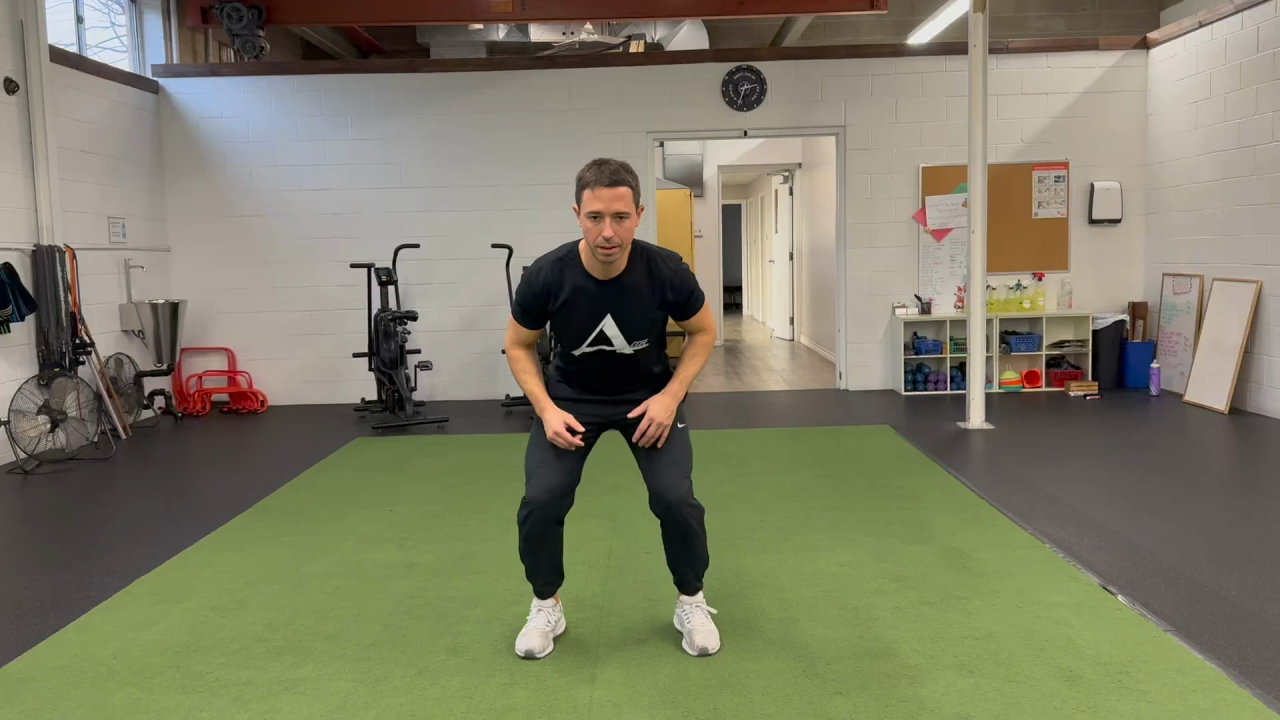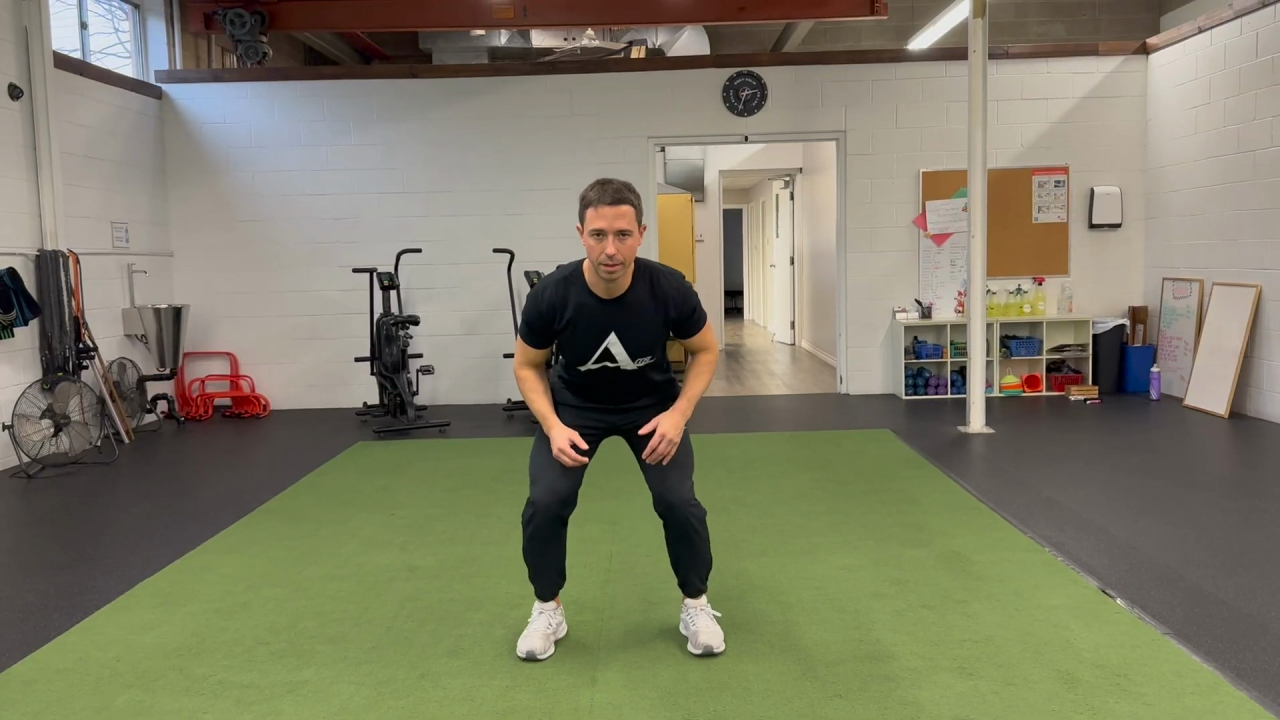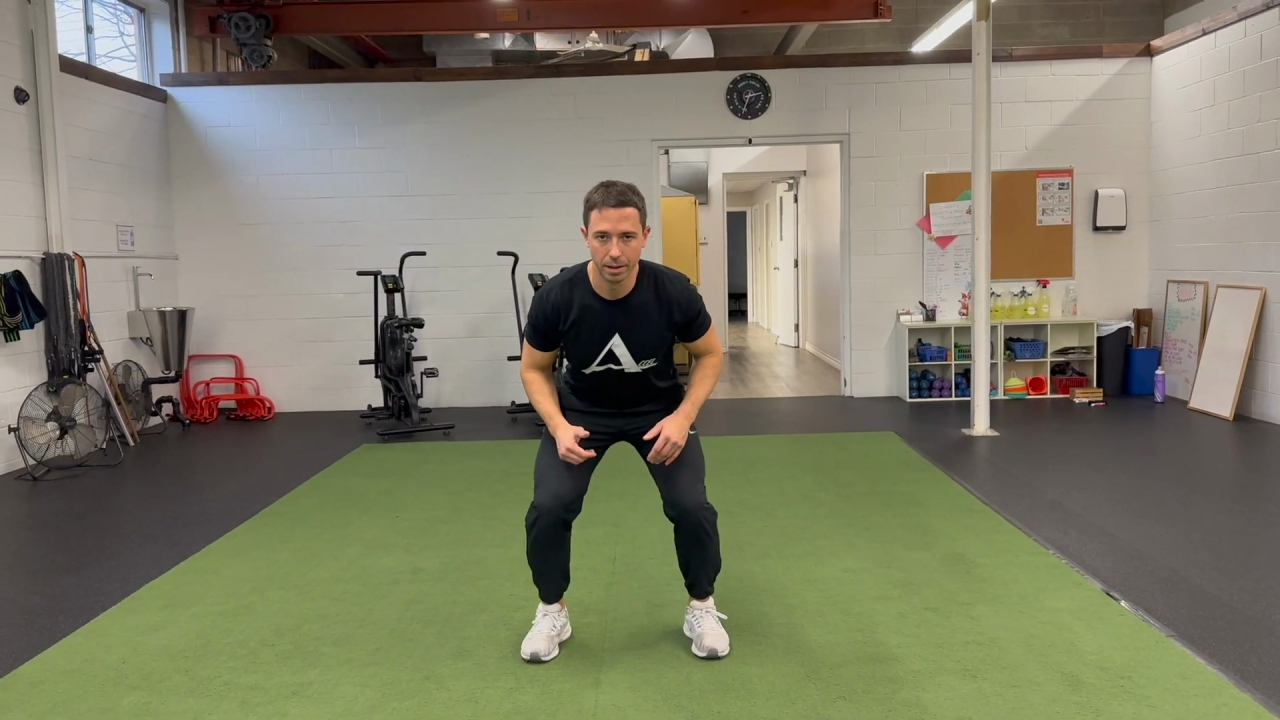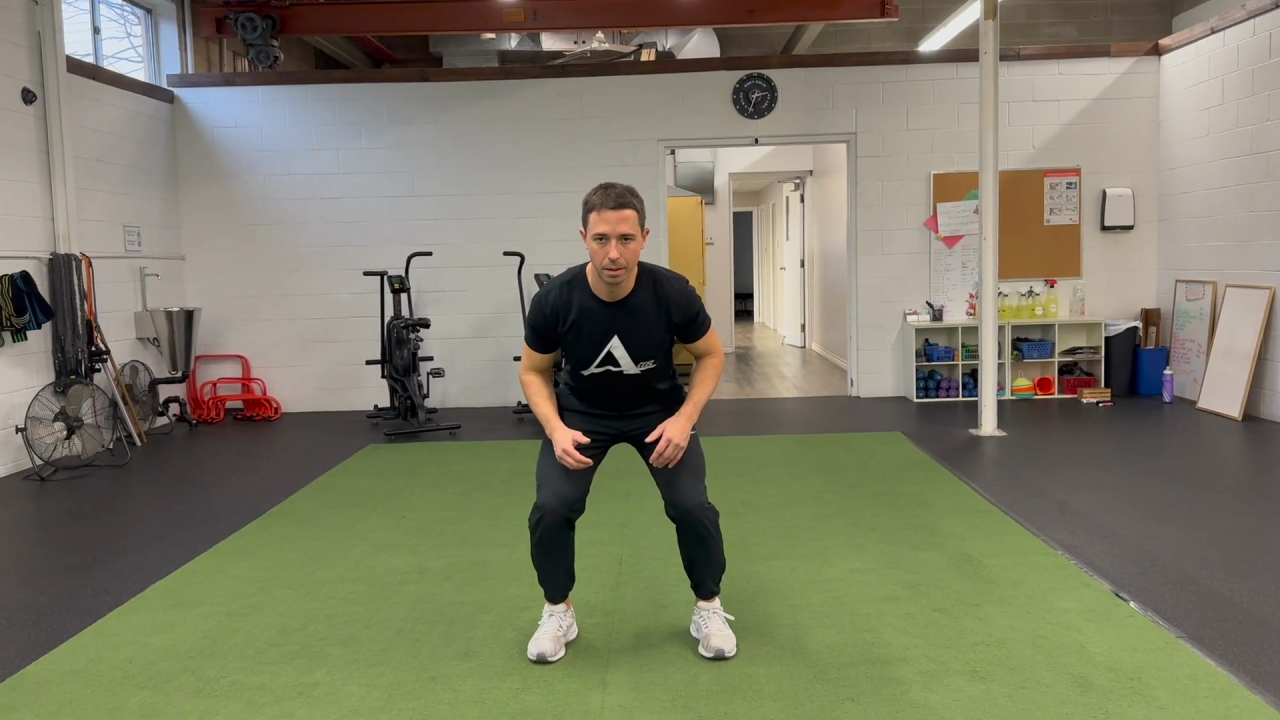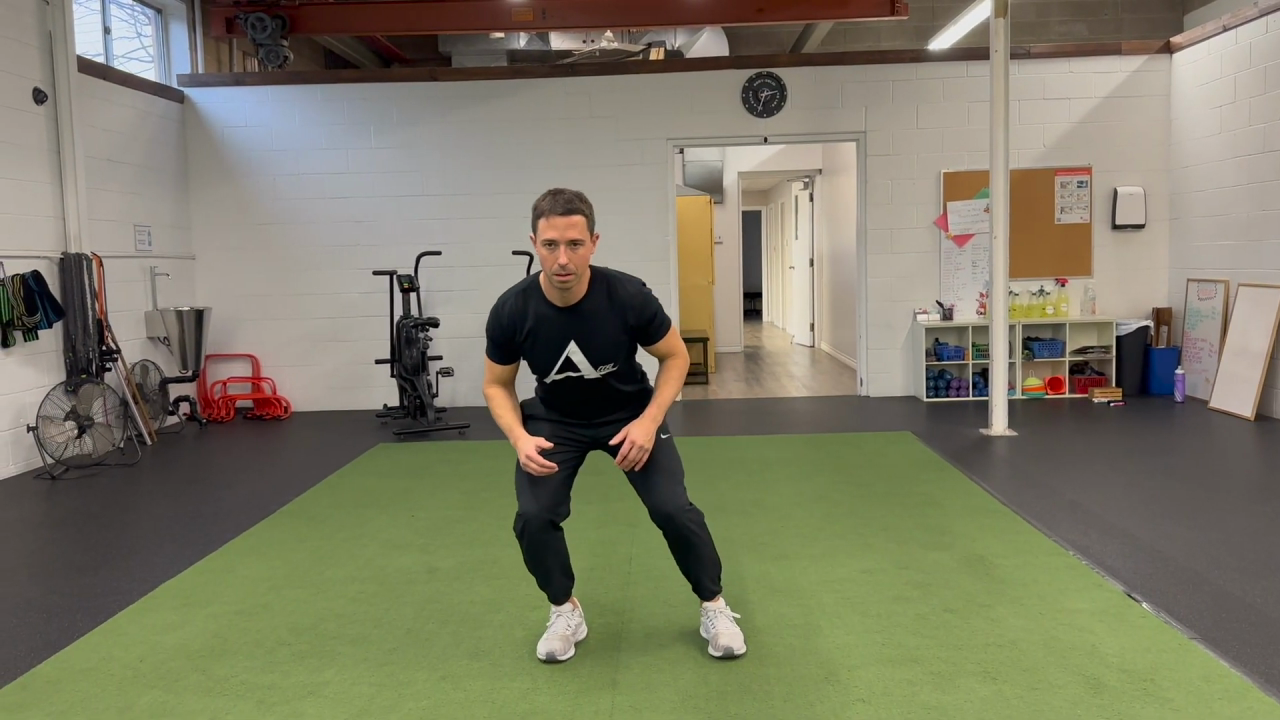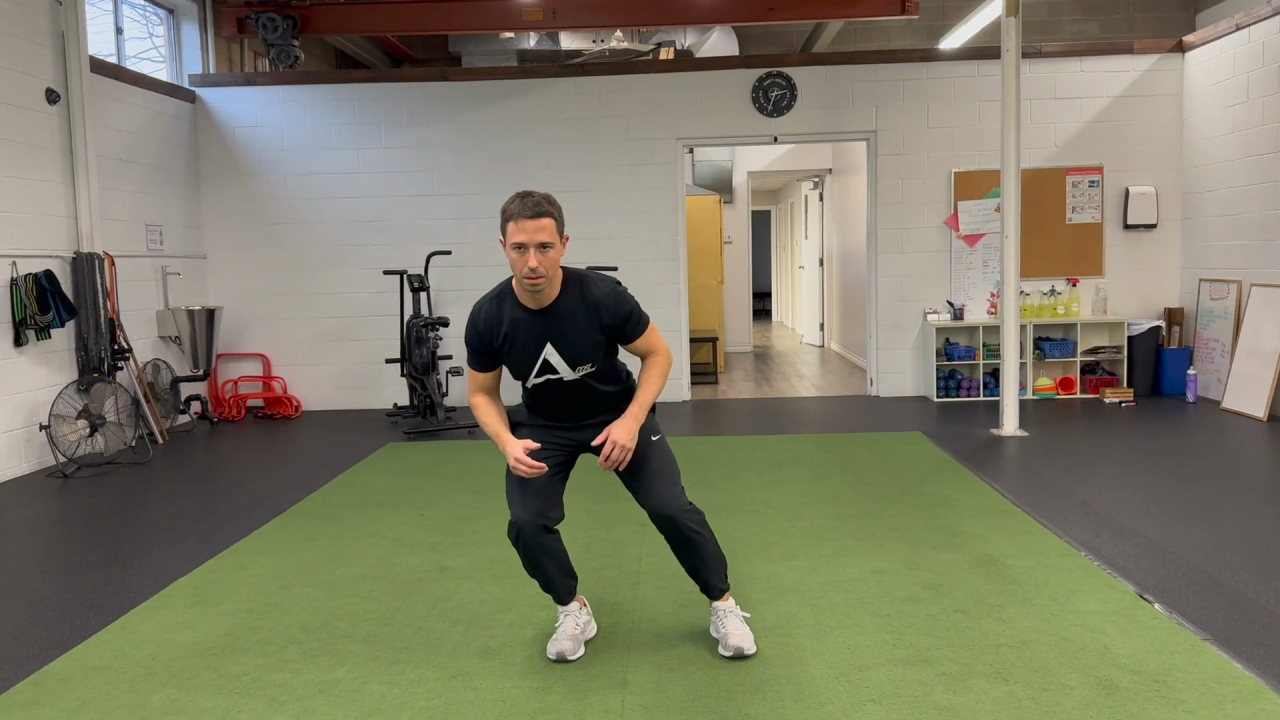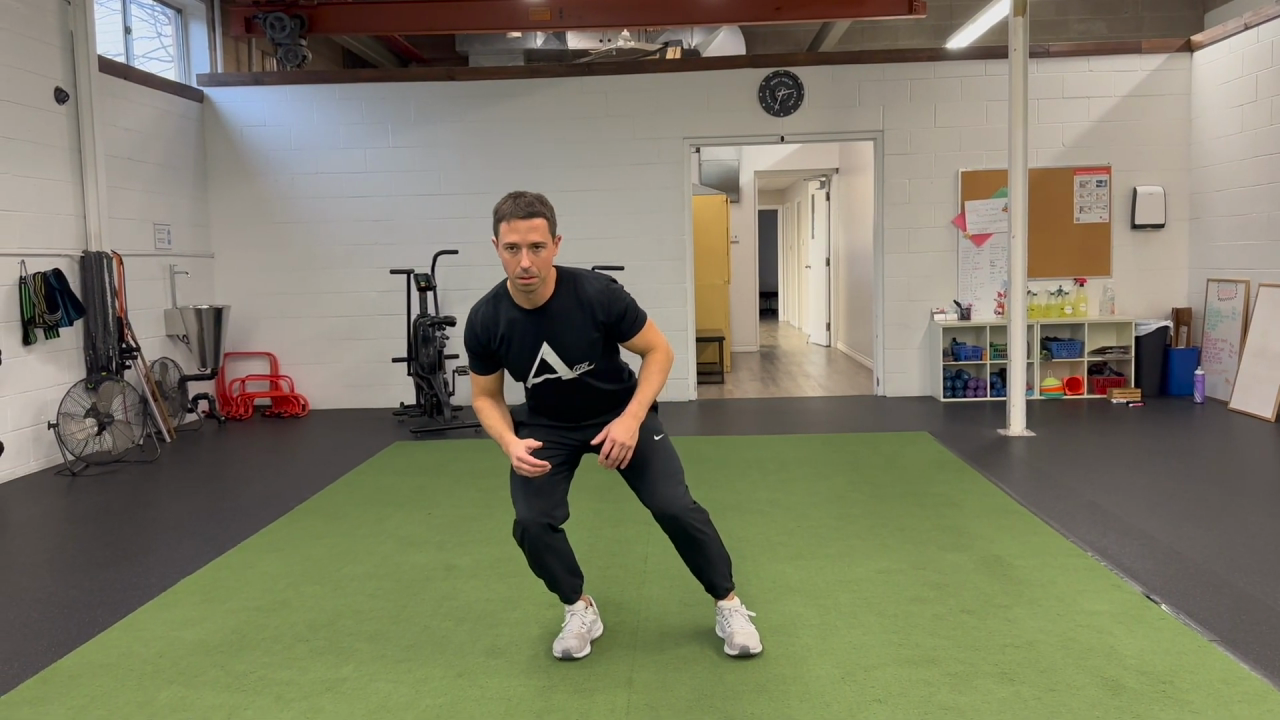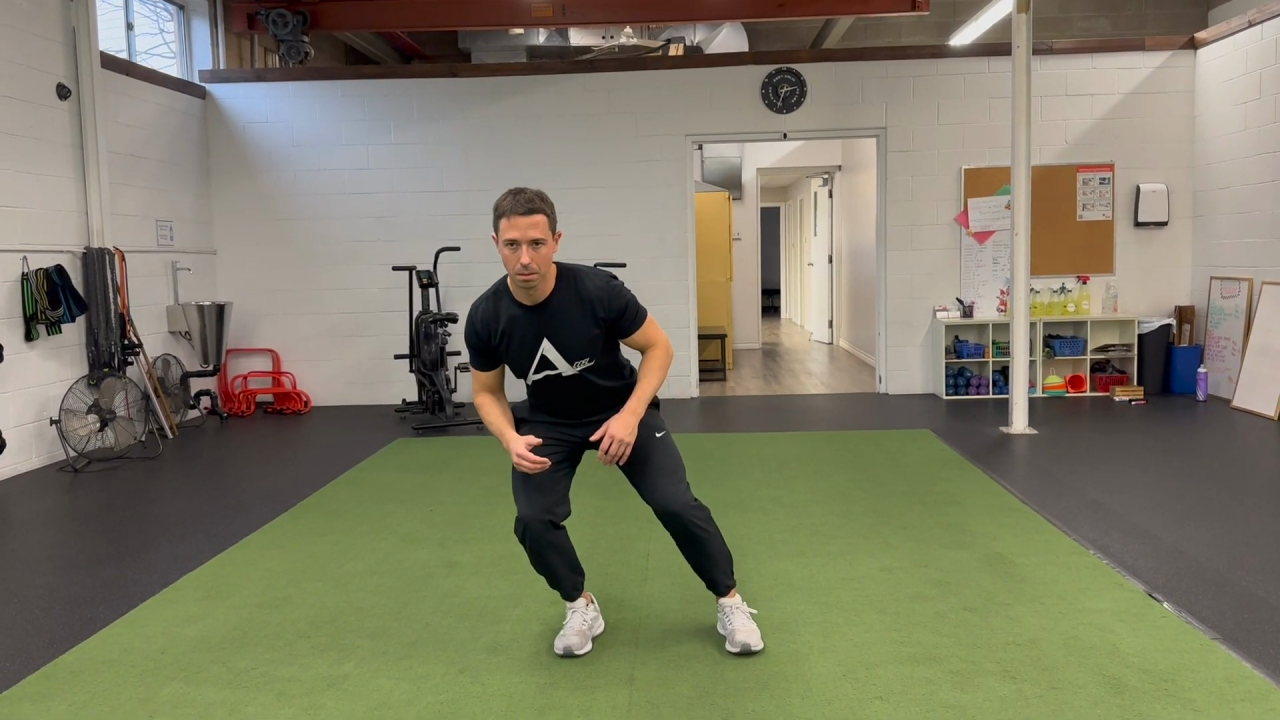
dt=0.7s
person 1, frame 1
left shoulder: (667, 272)
right shoulder: (545, 277)
left elbow: (703, 332)
right elbow: (519, 346)
left wrist: (670, 397)
right wrist: (547, 408)
left hip: (650, 396)
right hip: (571, 398)
left knee: (674, 499)
right knee: (541, 502)
left ankle: (691, 601)
right ankle: (547, 606)
person 1, frame 2
left shoulder: (669, 289)
right shoulder: (551, 296)
left elbow: (706, 350)
right elbow: (528, 366)
left wrist: (679, 413)
right wrist: (553, 427)
left hip: (652, 405)
right hip: (574, 406)
left knee: (678, 502)
right knee: (546, 502)
left ankle: (695, 605)
right ankle: (547, 608)
person 1, frame 3
left shoulder: (674, 292)
right shoulder: (556, 298)
left elbow: (710, 354)
right elbow: (534, 369)
left wrist: (683, 416)
right wrist: (558, 425)
left hip: (659, 409)
right hip: (581, 410)
left knee: (692, 506)
right knee: (549, 508)
left ankle: (701, 607)
right ankle: (551, 611)
person 1, frame 4
left shoulder: (672, 293)
right shoulder: (554, 301)
left elbow: (710, 355)
right elbow: (533, 372)
left wrist: (684, 418)
right wrist: (556, 429)
left hip: (658, 409)
right hip: (581, 411)
left knee: (693, 507)
right knee: (551, 509)
left ankle: (708, 607)
right ankle: (558, 611)
person 1, frame 5
left shoulder: (628, 296)
right shoulder: (511, 311)
left elbow: (676, 357)
right elbow: (497, 385)
left wrist: (649, 422)
right wrist: (520, 437)
left hip: (630, 414)
right hip: (555, 419)
left knee: (672, 509)
right knee: (534, 516)
left ankle: (714, 606)
right ankle: (565, 611)
person 1, frame 6
left shoulder: (602, 296)
right shoulder: (487, 318)
left elbow: (658, 354)
right elbow: (482, 393)
left wrist: (631, 421)
right wrist: (507, 442)
left hip: (617, 414)
right hip: (543, 424)
left knee: (670, 508)
right knee: (527, 523)
left ankle: (723, 604)
right ankle: (573, 610)
person 1, frame 7
left shoulder: (597, 294)
right shoulder: (485, 321)
left elbow: (658, 351)
right elbow: (486, 396)
left wrist: (631, 420)
right wrist: (510, 443)
left hip: (620, 413)
right hip: (546, 424)
left knee: (674, 507)
right knee: (532, 521)
left ankle: (728, 604)
right ankle: (580, 609)
person 1, frame 8
left shoulder: (598, 291)
right shoulder: (485, 317)
left elbow: (658, 348)
right elbow: (487, 391)
left wrist: (630, 416)
right wrist: (510, 439)
left hip: (620, 409)
right hip: (548, 421)
left knee: (675, 504)
right knee: (534, 520)
left ankle: (730, 601)
right ankle: (581, 606)
